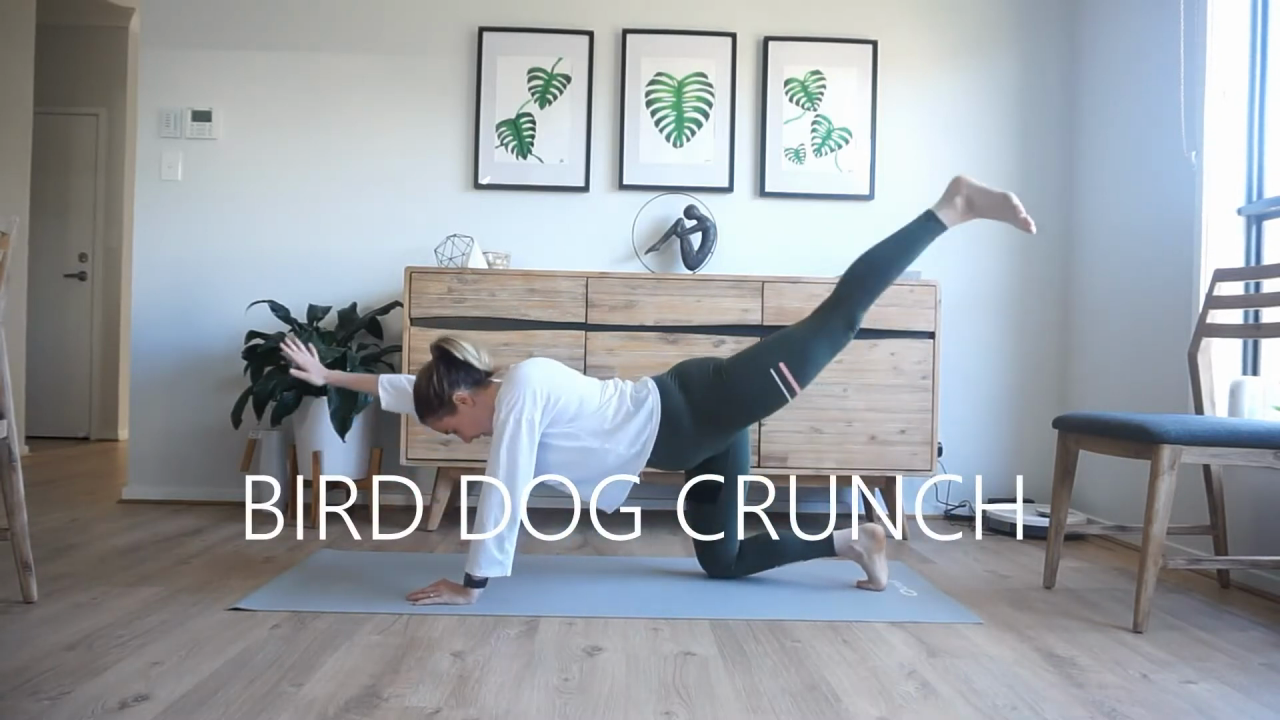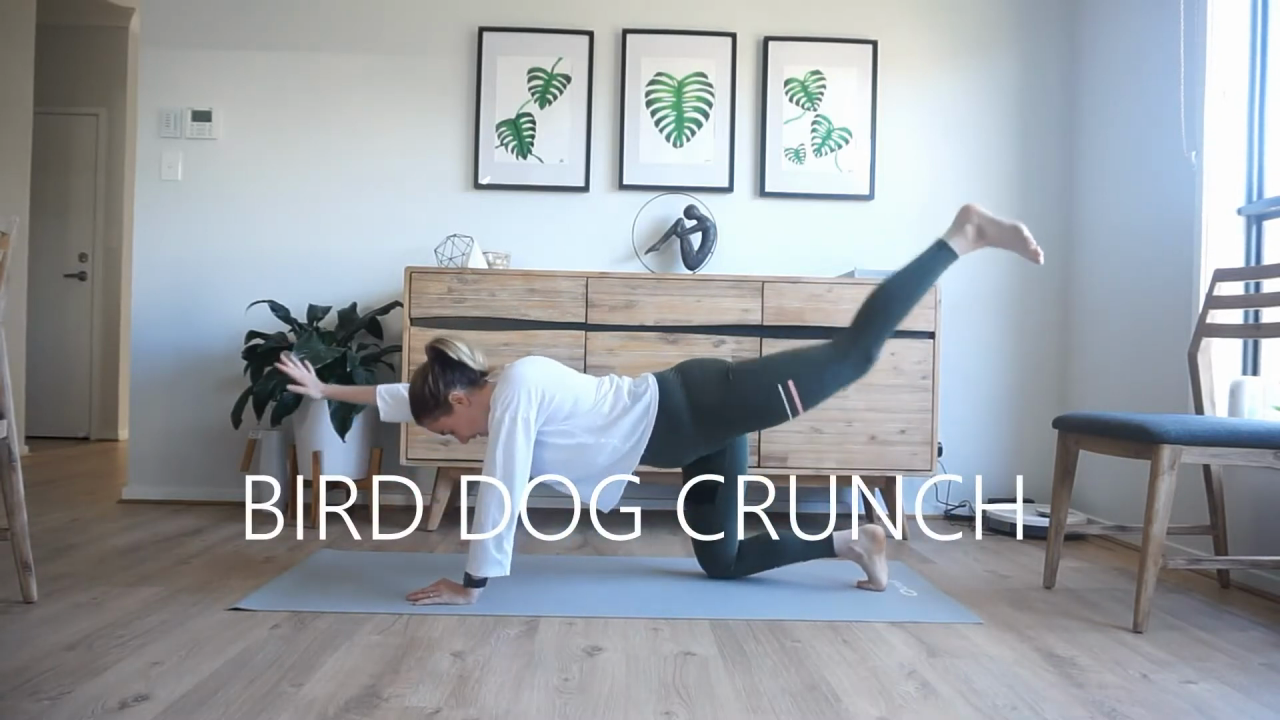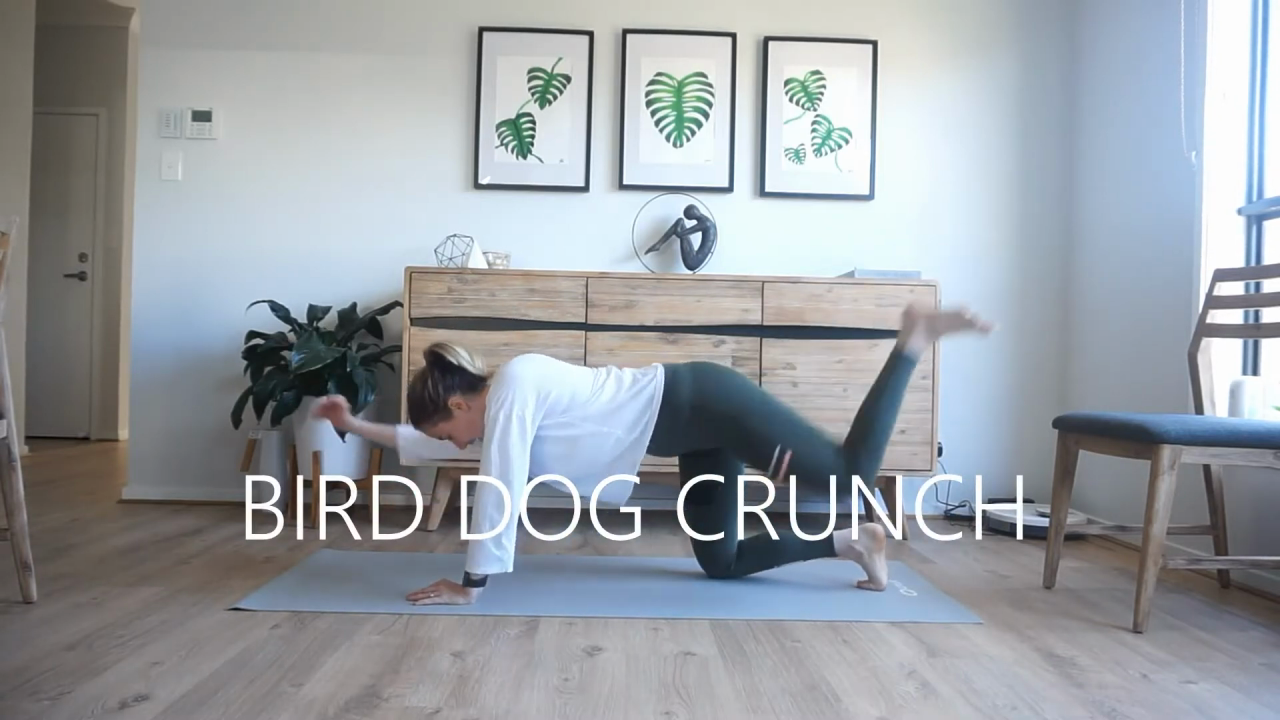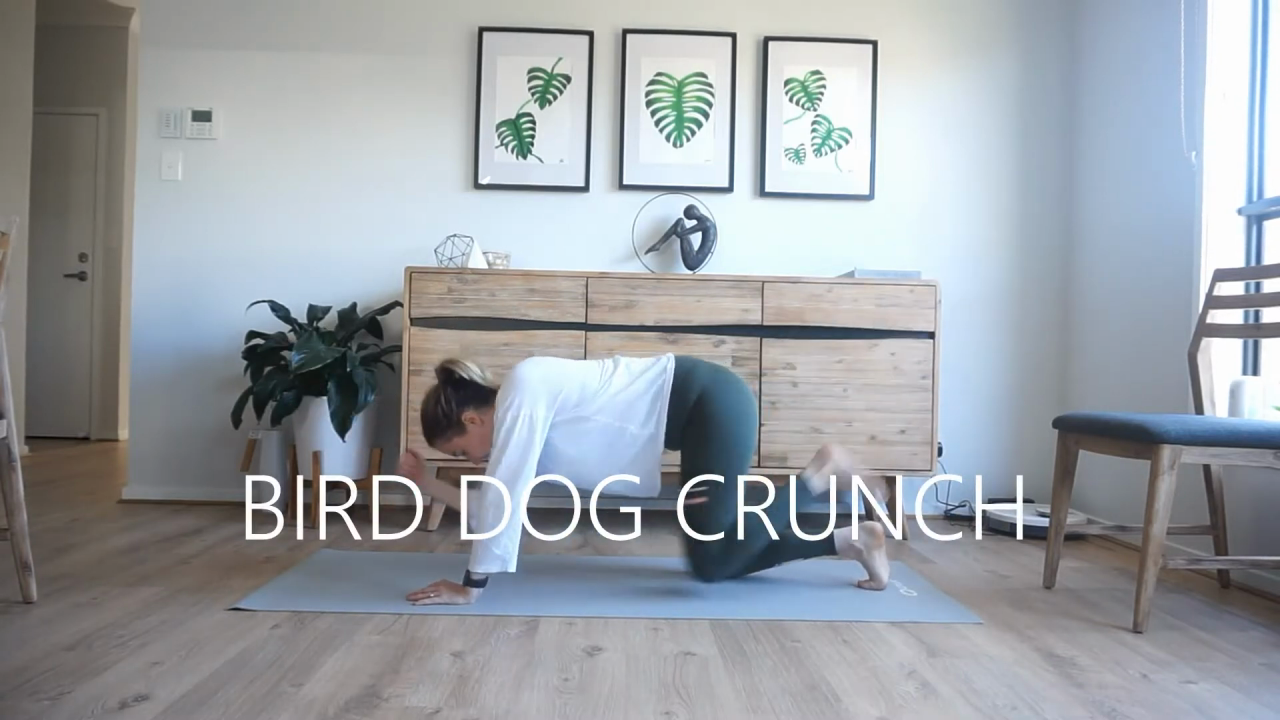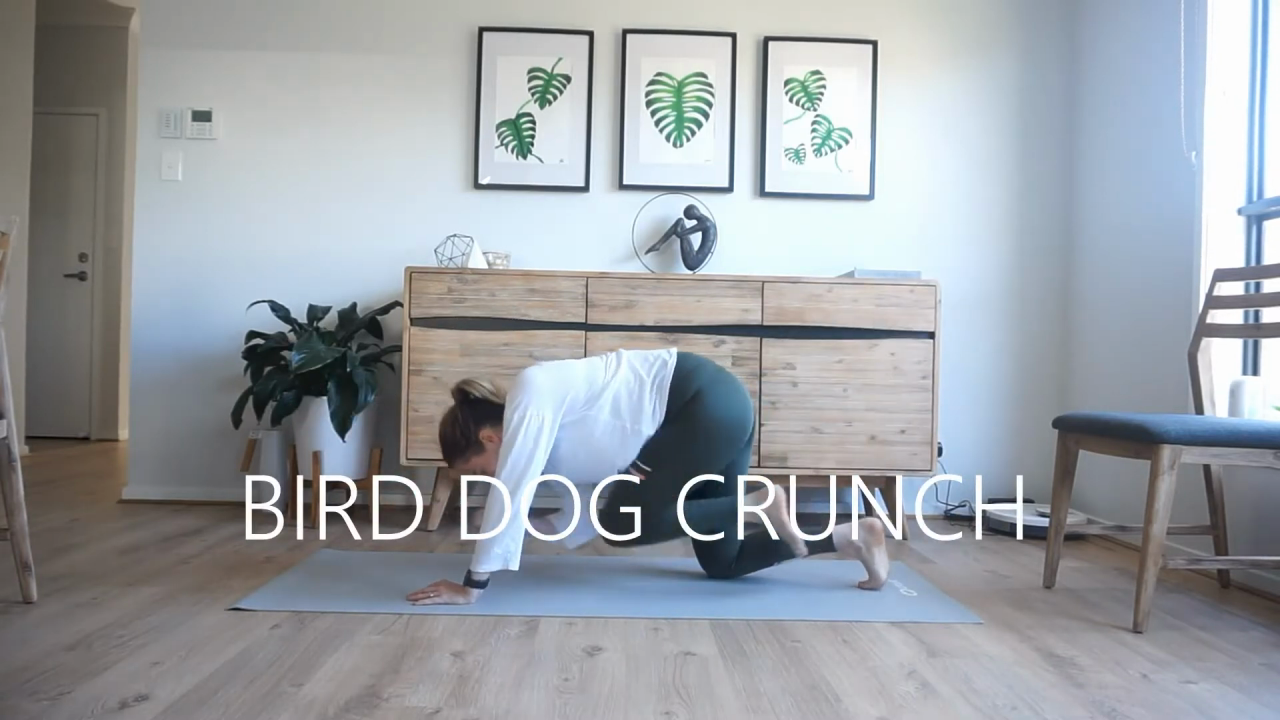
dt=0.2s
person 1, frame 1
left shoulder: (517, 394)
right shoulder: (512, 387)
left elbow: (504, 500)
right elbow: (412, 390)
left wrist: (470, 585)
right wrist: (328, 377)
left hip: (704, 407)
right hip: (702, 432)
right knee: (723, 562)
left ankle: (956, 204)
right ankle: (851, 542)
person 1, frame 2
left shoulder: (511, 392)
right shoulder: (506, 388)
left elbow: (501, 500)
right elbow: (411, 400)
left wrist: (470, 585)
right wrist: (327, 390)
left hip: (700, 409)
right hip: (697, 430)
left knee: (856, 349)
right knee: (722, 562)
left ankle: (964, 233)
right ankle: (850, 542)
person 1, frame 3
left shoulder: (511, 391)
right shoulder: (505, 398)
left elbow: (498, 499)
right elbow: (432, 441)
left wrist: (469, 583)
right wrist: (360, 427)
left hip: (697, 403)
right hip: (689, 423)
left knee: (851, 468)
right knee: (720, 561)
left ankle: (916, 335)
right ankle: (853, 540)
person 1, frame 4
left shoulder: (521, 393)
right shoulder: (522, 402)
left elbow: (502, 495)
right elbow: (504, 497)
left wrist: (470, 586)
right wrist: (429, 480)
left hip: (708, 399)
right hip: (697, 407)
left knee: (712, 563)
right knee: (718, 557)
left ankle: (817, 473)
right ankle: (853, 536)
person 1, frame 5
left shoulder: (529, 396)
right shoulder: (545, 428)
left elbow: (510, 497)
right elbow: (578, 525)
left wrist: (471, 585)
right wrist: (494, 515)
left hip: (705, 399)
right hip: (715, 405)
left knee: (622, 523)
right knee: (722, 561)
left ankle: (760, 502)
right ankle: (852, 534)
